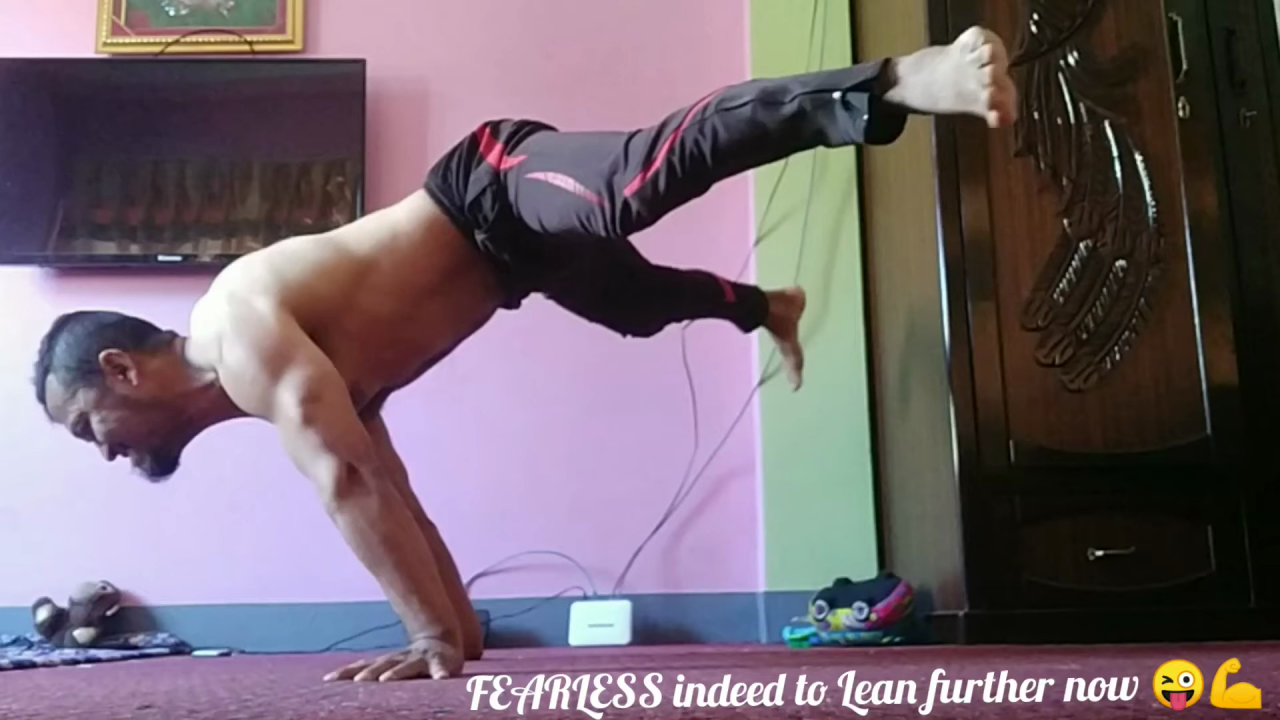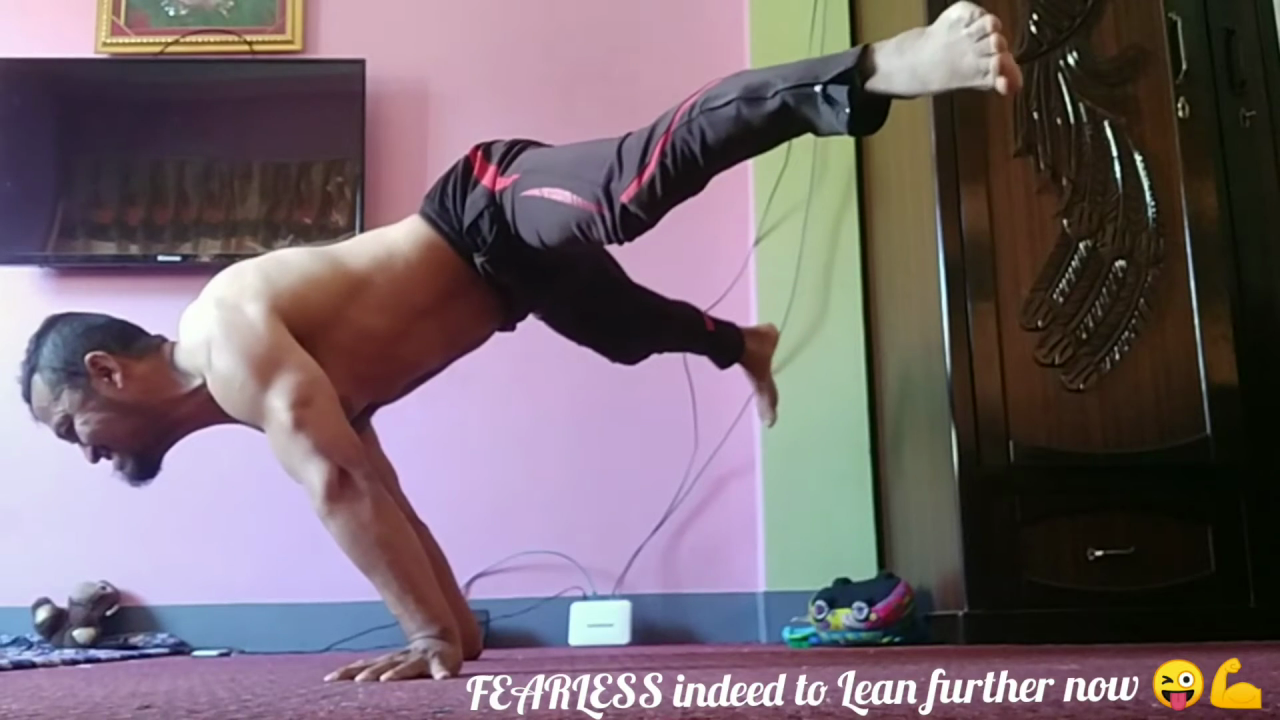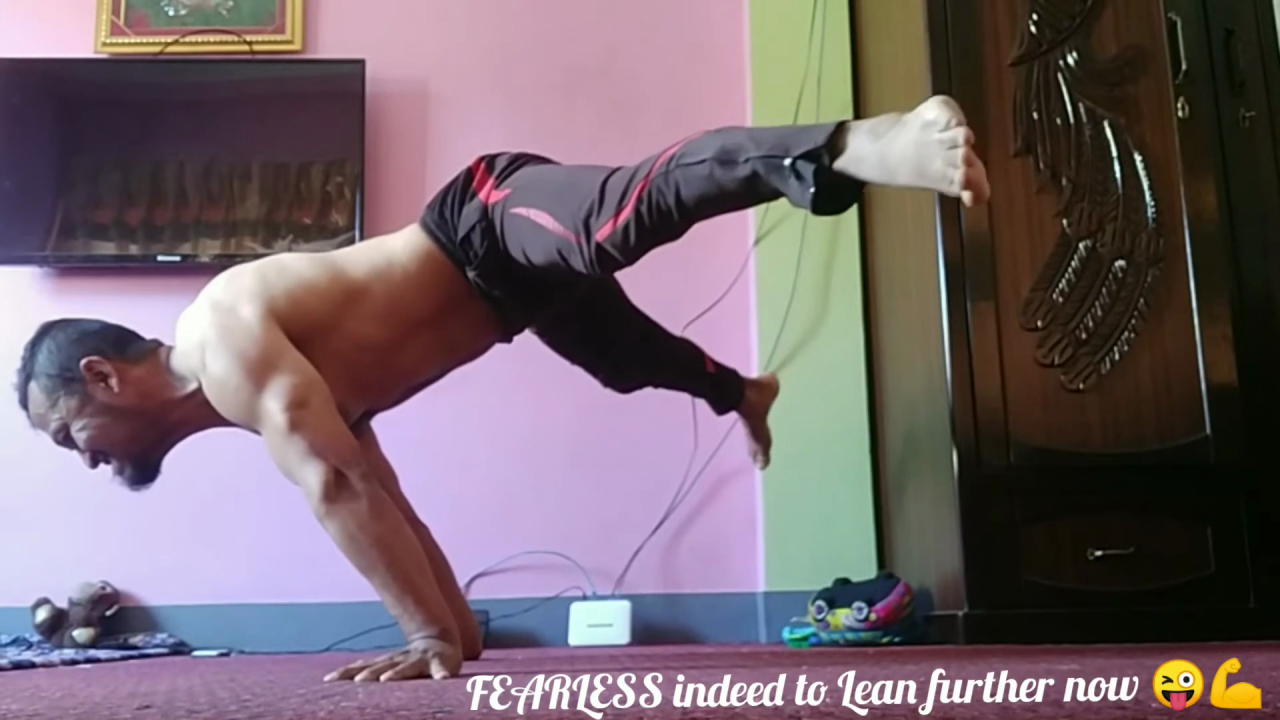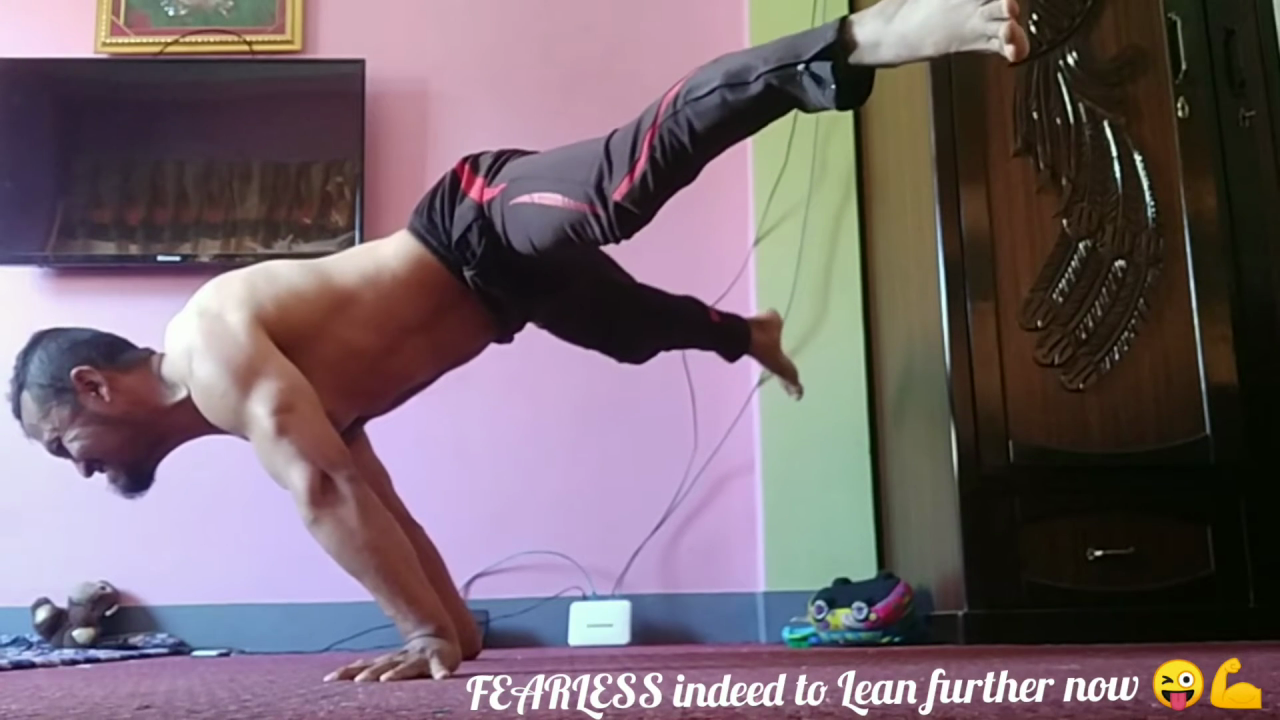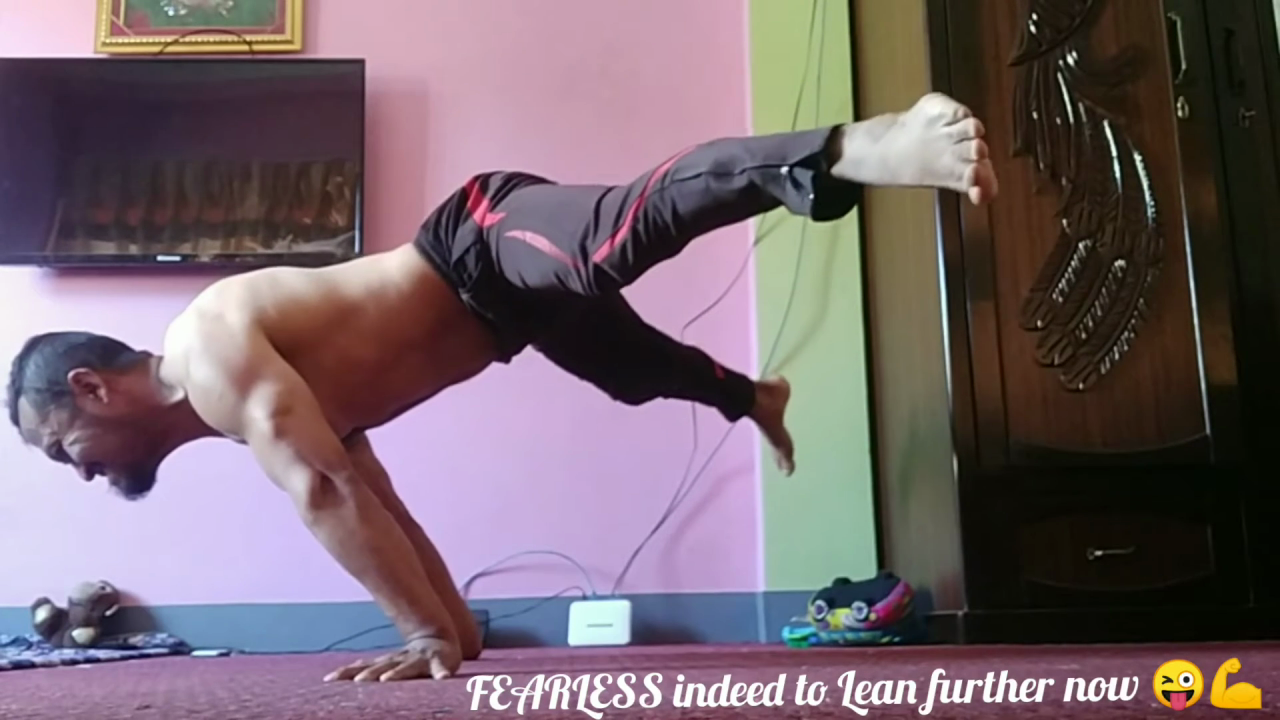
dt=1s
person 1, frame 1
left shoulder: (236, 330)
right shoulder: (284, 376)
left elbow: (348, 482)
right elbow: (387, 493)
left wrist: (436, 637)
right wrist: (458, 625)
left hip: (504, 187)
right hip: (511, 243)
left knee: (646, 177)
right knee: (638, 304)
left ankle: (903, 80)
right ankle: (765, 308)
person 1, frame 2
left shoulder: (225, 333)
right shoulder: (258, 381)
left elbow: (339, 488)
right elbow: (375, 494)
left wrist: (432, 638)
right wrist: (453, 627)
left hip: (500, 208)
right hip: (510, 268)
right knee: (632, 334)
right ankle: (740, 345)
person 1, frame 3
left shoulder: (221, 336)
right shoulder: (259, 384)
left elbow: (334, 489)
right elbow: (380, 500)
left wrist: (432, 639)
right wrist: (455, 629)
left hip: (497, 218)
right hip: (501, 270)
left knee: (623, 216)
right knee: (628, 359)
left ankle: (864, 146)
right ankle: (739, 391)
person 1, frame 4
left shoulder: (210, 342)
right shoulder: (252, 389)
left elbow: (322, 491)
right elbow: (373, 502)
left wrist: (429, 637)
right wrist: (455, 627)
left hip: (491, 218)
right hip: (504, 275)
right knee: (633, 331)
right ankle: (745, 335)
person 1, frame 5
left shoulder: (207, 347)
right shoulder: (249, 391)
left elbow: (323, 493)
right elbow: (379, 505)
left wrist: (429, 639)
right wrist: (456, 630)
left hip: (489, 241)
right hip: (501, 292)
left knee: (622, 233)
right knee: (637, 371)
left ankle: (866, 147)
right ankle: (749, 395)
